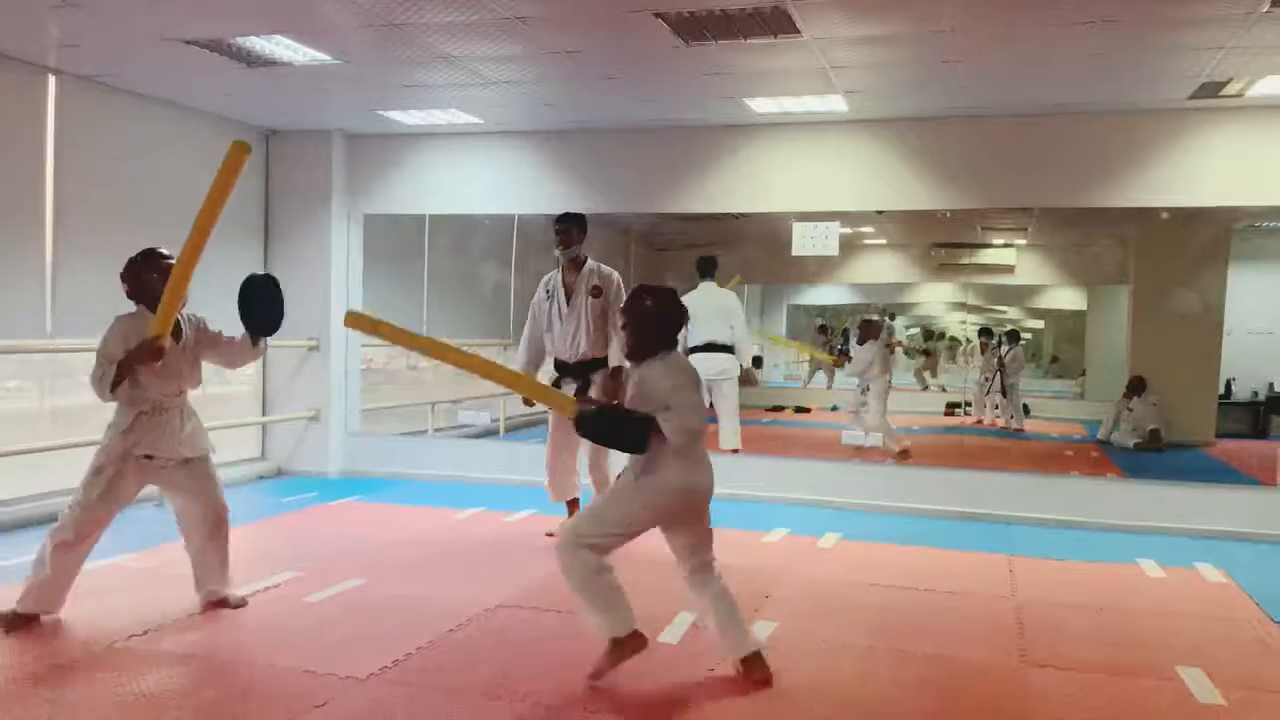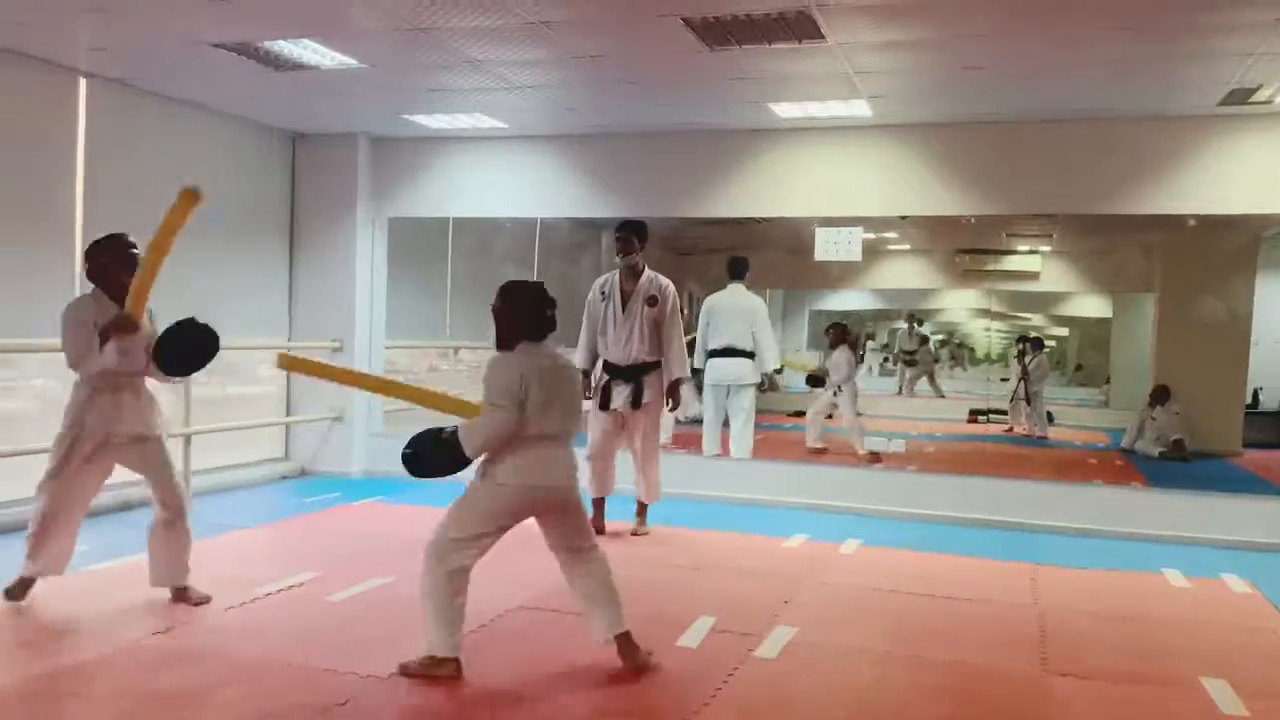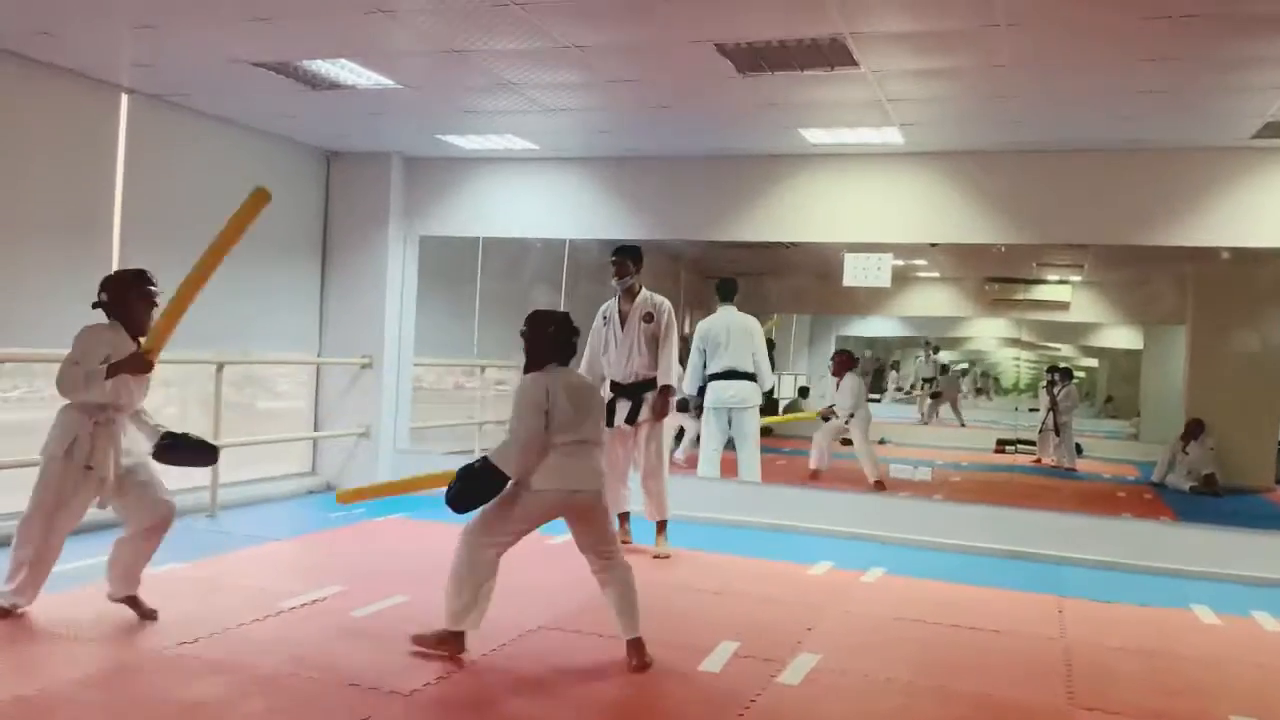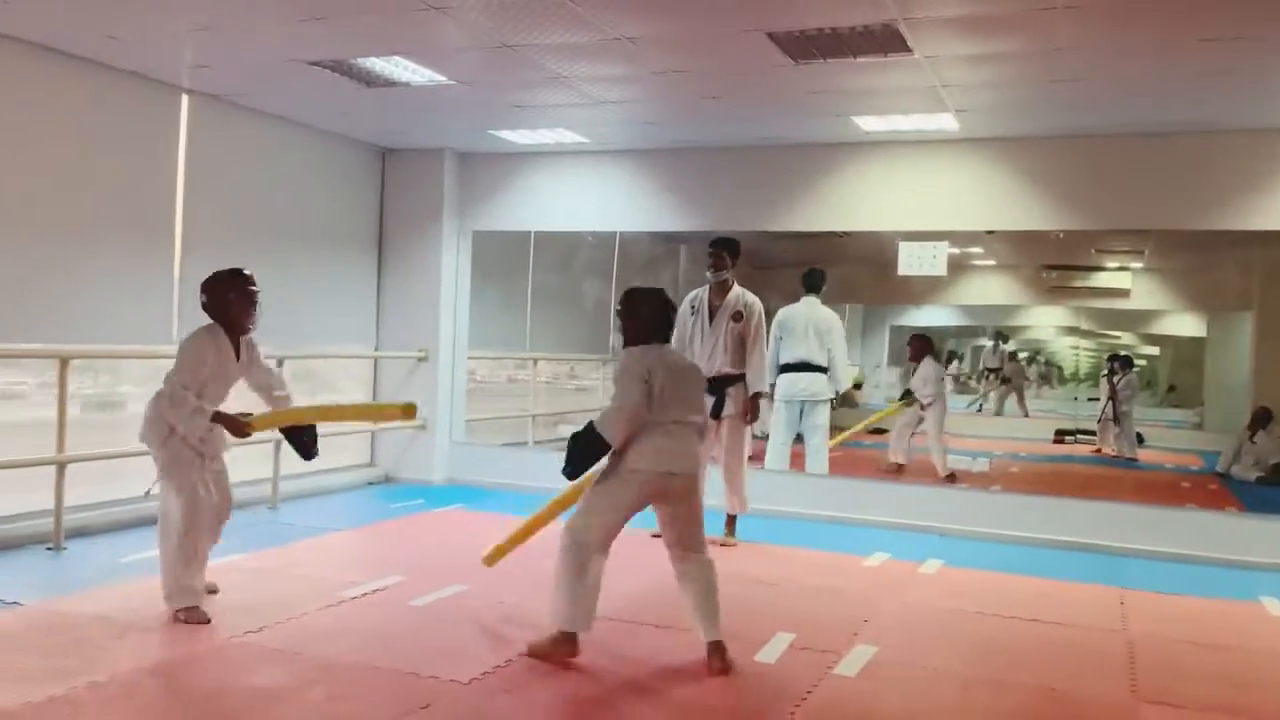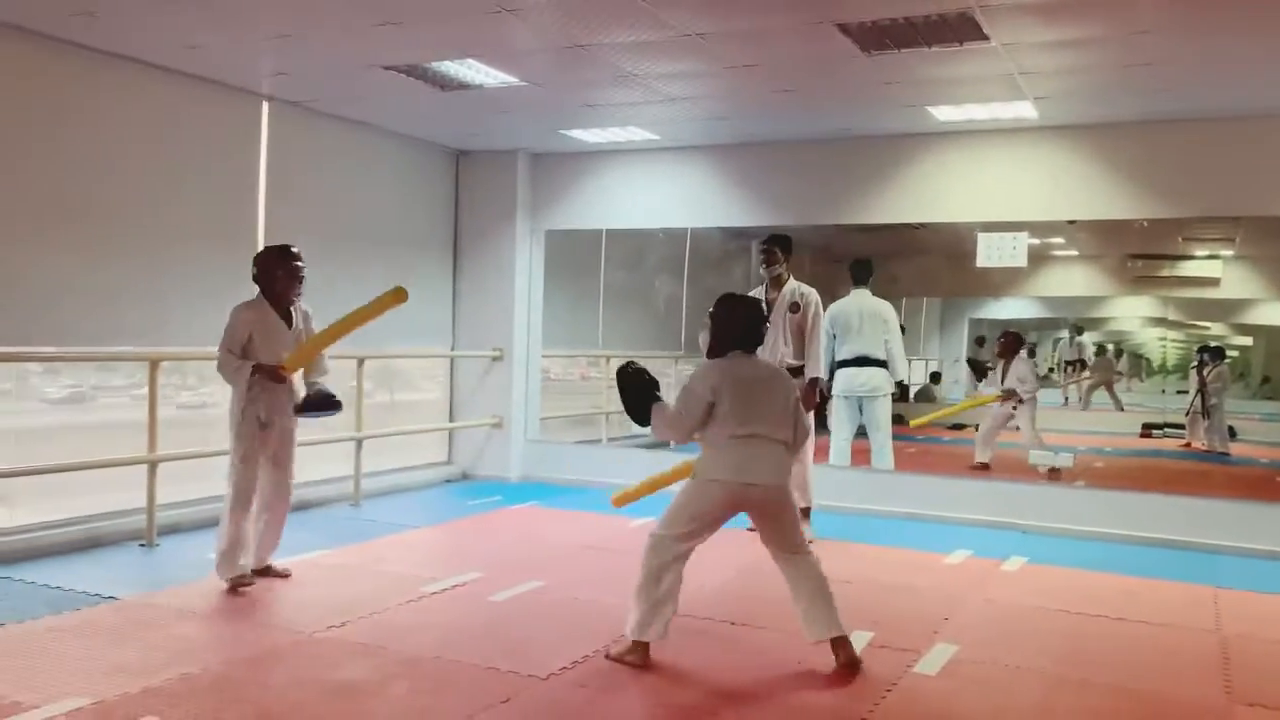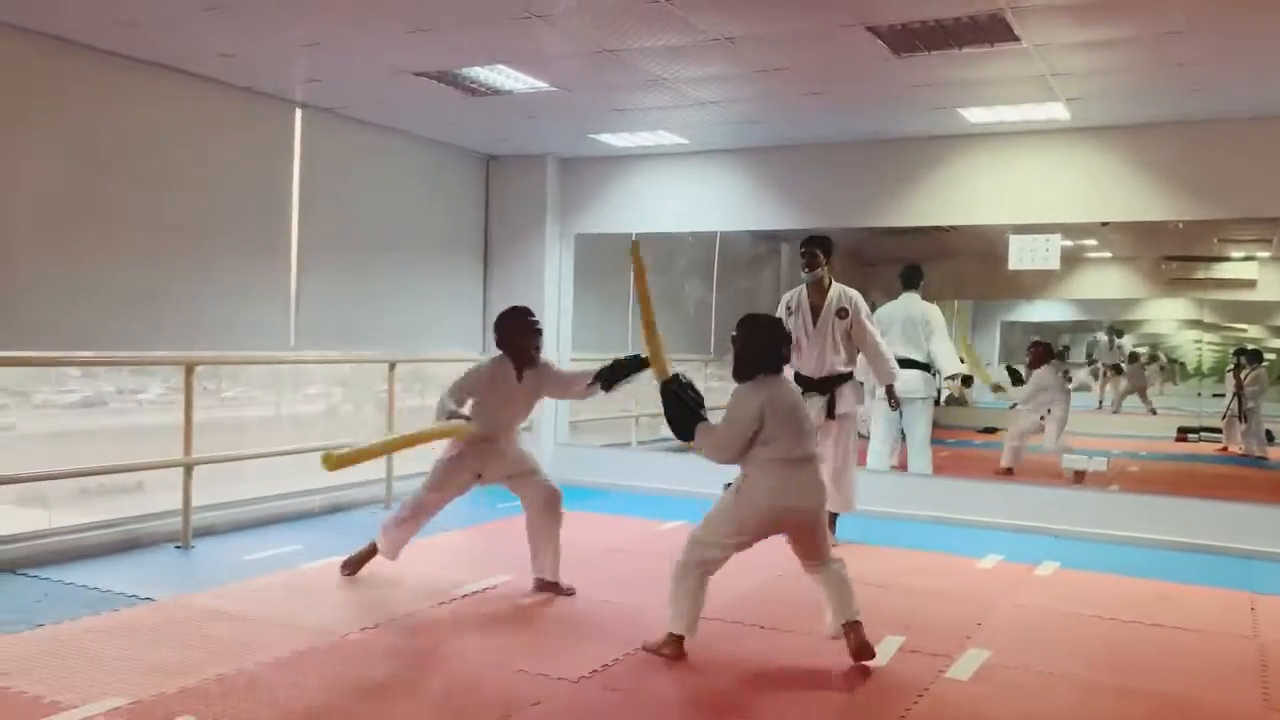
dt=0.5s
person 1, frame 1
left shoulder: (659, 372)
right shoulder: (675, 368)
left elbow: (689, 423)
left wrist: (649, 428)
left hip: (659, 481)
right hip: (692, 481)
left knee: (575, 544)
right knee: (702, 571)
left ankle: (623, 635)
right ankle: (750, 659)
person 1, frame 2
left shoulder: (505, 364)
right shoulder: (567, 369)
left elbow: (496, 424)
left wrist: (459, 440)
left hip: (508, 479)
right hip: (559, 478)
left knee: (445, 553)
right knee: (584, 558)
left ankle: (443, 656)
right ankle: (626, 646)
person 1, frame 3
left shoulder: (535, 385)
right shoulder: (589, 388)
left elbow: (523, 441)
left wrist: (491, 468)
left hip: (545, 484)
right hip: (590, 485)
left knee: (478, 540)
right knee: (608, 561)
left ankle: (453, 634)
right ankle: (635, 643)
person 1, frame 4
left shoulder: (636, 359)
right shoulder: (691, 369)
left elbow: (628, 410)
right elbow: (699, 428)
left wrist: (598, 437)
left hip: (639, 466)
right hip: (685, 470)
left knee: (582, 537)
right knee: (692, 556)
left ankle: (565, 637)
right ankle: (715, 646)
person 1, frame 5
left shoulder: (712, 372)
right shoulder: (781, 377)
left elbow: (678, 427)
right elbow: (800, 435)
left wrist: (650, 404)
left hip: (721, 476)
right hip: (771, 480)
left knee: (665, 547)
right knee: (797, 558)
left ankle: (639, 643)
right ankle: (840, 645)
person 1, frame 6
left shoulder: (751, 393)
right shoulder: (790, 392)
left elbow: (722, 445)
left wrist: (693, 425)
left hip: (762, 495)
right hip: (807, 495)
left knee: (697, 555)
right knee: (823, 563)
left ankle: (675, 637)
right ankle: (853, 631)
person 2, frame 1
left shoulder: (194, 327)
right shoulder: (127, 328)
left elbow: (233, 354)
right elbow: (103, 387)
left wrist: (256, 335)
right wrist: (135, 360)
left hip: (180, 434)
right hip: (134, 436)
left knee: (211, 515)
right knee: (83, 518)
left ankle: (214, 590)
right ankle: (33, 605)
person 2, frame 2
left shoulder: (141, 316)
right shoulder: (82, 309)
left elbow: (158, 364)
right elbow: (78, 356)
right wrist: (111, 332)
left hip: (138, 415)
right hip: (93, 416)
left knee: (171, 497)
right knee: (62, 495)
left ankle: (176, 580)
right ankle: (34, 570)
person 2, frame 3
left shoulder: (138, 351)
right shoulder: (96, 336)
right elbow: (69, 384)
left wrist: (158, 433)
right wrist: (120, 369)
left hip: (116, 445)
right hip: (78, 442)
left knee: (156, 512)
right knee: (47, 524)
left ankle: (124, 587)
person 2, frame 4
left shoulder: (245, 343)
right shoulder: (201, 343)
left elbow: (266, 381)
right elbow: (176, 401)
right wrist: (223, 420)
left hip: (202, 428)
right hip: (171, 426)
left knee: (215, 505)
right knee: (187, 507)
left ankle: (189, 576)
right ankle: (183, 599)
person 2, frame 5
left shoulder: (302, 316)
right shoulder: (247, 313)
left elbow: (313, 361)
right elbow: (226, 362)
left wrist: (315, 388)
right wrist: (261, 370)
left hip: (283, 409)
right hip: (253, 407)
left knee: (278, 490)
right knee: (244, 485)
left ankle: (259, 560)
right ankle: (233, 567)
person 2, frame 6
left shoulder: (540, 371)
right shoulder: (489, 371)
left elbow: (572, 387)
right elbow: (451, 398)
left wrist: (601, 378)
right wrist: (456, 420)
left hip: (507, 450)
right hip: (471, 449)
left knee: (547, 499)
right knee: (423, 503)
left ankle: (545, 576)
right ankle: (377, 546)
person 3, frame 1
left shoulder: (606, 278)
right shoulder: (548, 283)
left elbow: (618, 329)
right elbow: (534, 332)
left wrist: (615, 374)
right wrist: (526, 378)
left hip: (596, 377)
right hip: (563, 378)
left knee: (600, 454)
right knee: (559, 452)
right ankle: (572, 515)
person 3, frame 2
left shoulder: (661, 288)
right shoulder: (601, 286)
left elbow: (672, 336)
right elbow: (590, 332)
left wrist: (674, 381)
right wrist: (585, 374)
left hip: (646, 380)
right hip: (610, 379)
left knee: (646, 452)
right knee: (599, 449)
left ankle: (641, 515)
right ankle: (597, 515)
person 3, frame 3
left shoulder: (659, 306)
right shoulder: (606, 311)
left elbow: (668, 351)
right elbow: (594, 355)
left wrist: (665, 393)
left hip: (648, 397)
right hip: (618, 398)
left knee: (652, 468)
right knee: (613, 467)
left ankle: (661, 534)
right ankle: (623, 529)
person 3, frame 4
left shoulder: (748, 304)
right shoulder: (693, 300)
left elbow: (756, 353)
right elbow: (679, 345)
left wrist: (755, 396)
left hip: (732, 393)
right hip: (699, 391)
left knee: (733, 463)
left ankle: (731, 527)
person 3, frame 5
left shoulder: (806, 295)
right shoulder: (753, 298)
left elbow: (815, 343)
left wrist: (813, 384)
left hip: (794, 383)
left knee: (798, 453)
left ankle: (804, 519)
person 3, frame 6
left shoulder: (849, 298)
right shoulder: (791, 299)
left elbow: (871, 342)
left wrist: (888, 381)
left hip: (840, 390)
right hip: (805, 390)
left knee: (839, 461)
left ankle: (830, 527)
person 4, frame 1
left shoulder: (686, 300)
right shoulder: (730, 297)
left elbow: (679, 336)
right elbow: (740, 332)
right wrist: (742, 361)
left hip: (697, 360)
right hip: (724, 359)
right knee: (728, 410)
right ankle: (732, 449)
person 4, frame 2
left shoulder: (711, 301)
right shoulder: (755, 302)
left elbow: (701, 337)
right elbow: (763, 338)
left wrist: (700, 366)
right wrist: (766, 370)
left hip: (716, 364)
right hip: (743, 365)
left knee: (712, 418)
right knee: (742, 419)
person 4, frame 3
left shoulder: (704, 325)
right shoulder: (751, 322)
left elbow: (695, 362)
right elbow: (761, 358)
left wrist: (691, 392)
right wrist: (764, 388)
left hip: (717, 388)
right hip: (745, 388)
left knee: (711, 444)
right knee: (748, 445)
person 4, frame 4
left shoulder: (783, 314)
right shoulder: (830, 317)
left elbow: (772, 352)
right elbow: (838, 355)
left wrist: (771, 381)
right wrist: (840, 387)
left hip: (788, 380)
right hip: (817, 382)
left knee: (779, 438)
right knee: (816, 442)
person 4, frame 5
left shoulder: (835, 309)
right shoulder: (884, 307)
left elbow: (826, 347)
right elbow: (894, 346)
left wrist: (825, 377)
right wrist: (897, 377)
left hip: (846, 376)
right hip: (876, 376)
left knee: (841, 436)
right knee: (880, 437)
person 4, frame 6
left shoulder: (883, 311)
right shoulder: (929, 310)
right elbow: (940, 343)
right wrist: (952, 374)
right hip: (918, 379)
left knee: (881, 439)
right knee: (919, 441)
